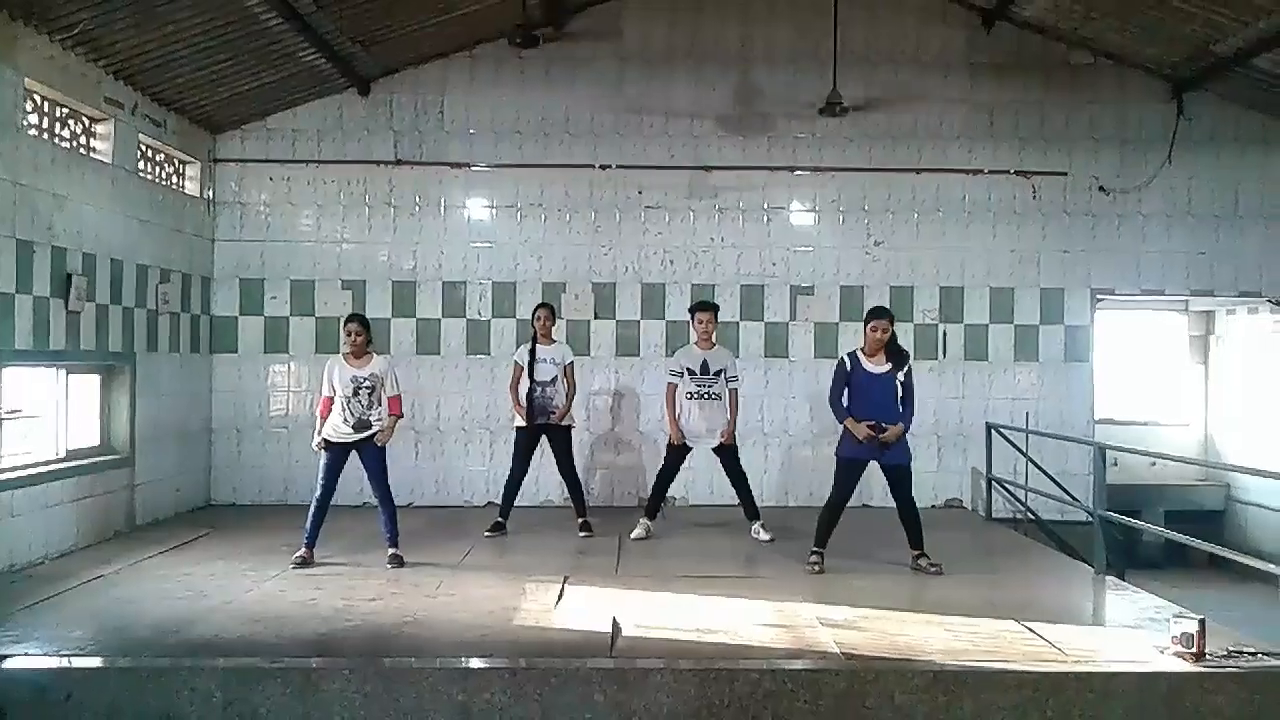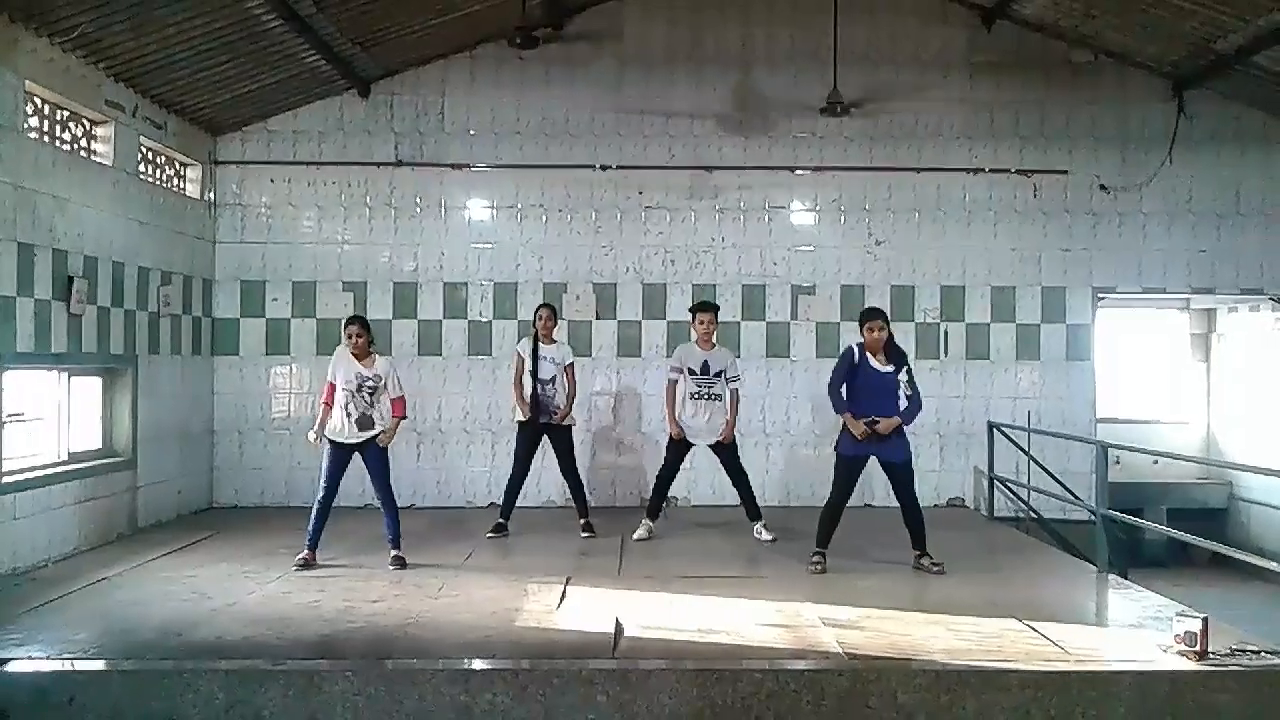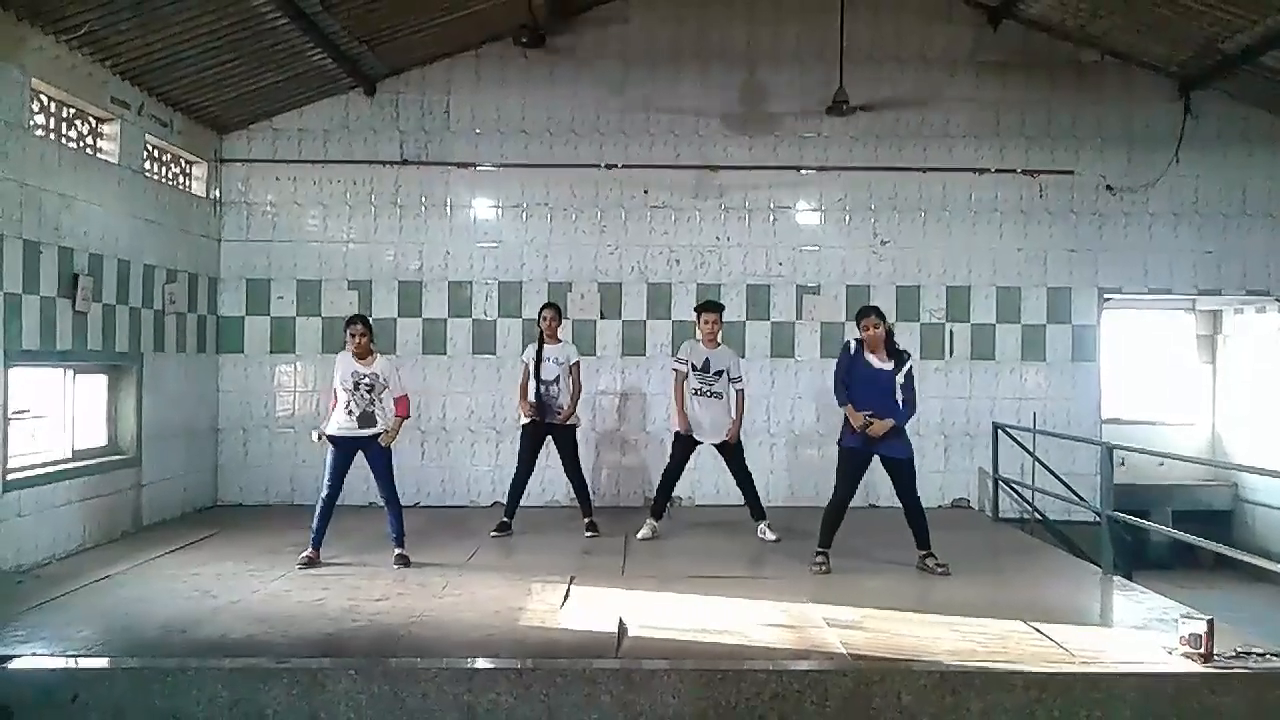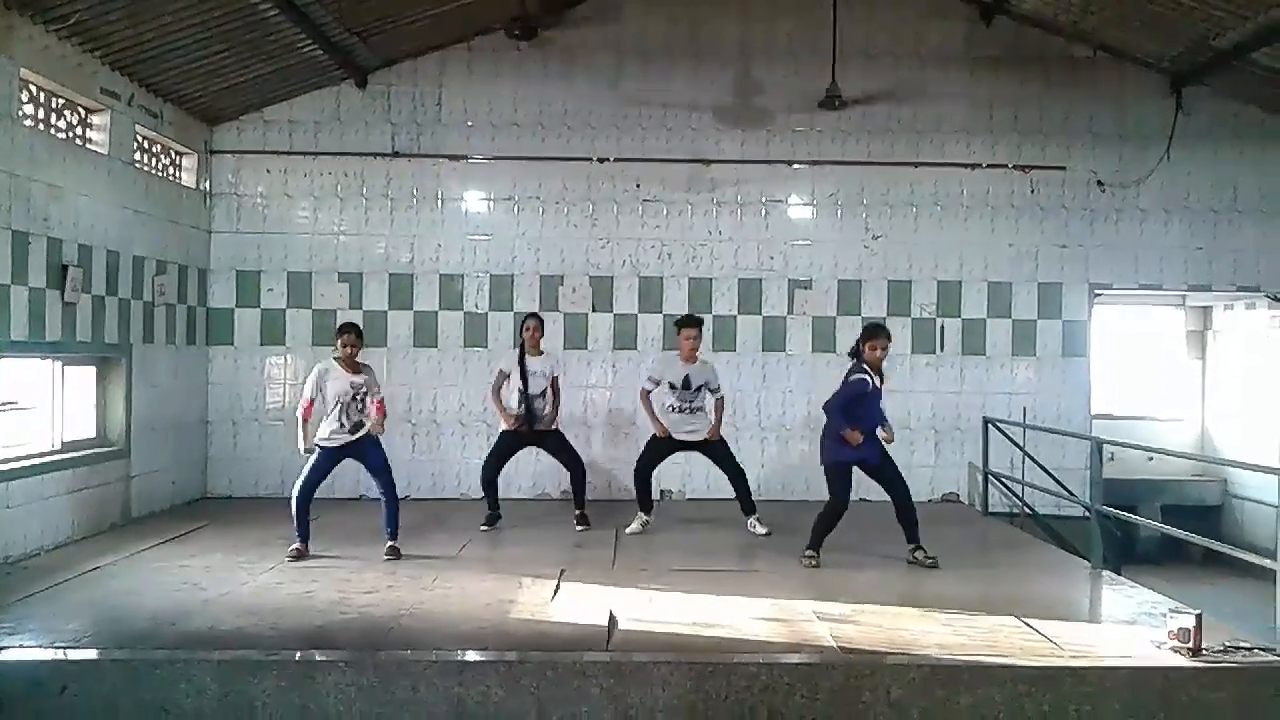
dt=0.7s
person 1, frame 1
left shoulder: (900, 361)
right shoulder: (850, 361)
left elbow: (908, 402)
right elbow: (835, 399)
left wrist: (900, 427)
right wrist: (853, 425)
left hip: (893, 441)
right hip: (856, 440)
left knee: (905, 499)
right knee: (838, 497)
left ankle: (918, 555)
right ankle: (817, 552)
person 1, frame 2
left shoulder: (898, 361)
right shoulder: (853, 354)
left elbow: (915, 401)
right elbow: (834, 388)
left wrist: (896, 421)
right wrist: (849, 421)
left hip: (891, 437)
right hip: (855, 437)
left knee: (908, 497)
right knee: (838, 496)
left ankle: (921, 554)
right ankle: (819, 552)
person 1, frame 3
left shoulder: (902, 361)
right shoulder: (852, 350)
left elbow: (910, 405)
right elbow: (839, 381)
left wrist: (888, 423)
right wrist: (850, 412)
left hip: (893, 437)
right hip: (857, 435)
left knee: (910, 497)
right knee: (842, 495)
left ankle: (925, 554)
right ankle: (822, 552)
person 1, frame 4
left shoulder: (875, 373)
right shoulder: (860, 378)
right elbow: (830, 408)
left wrist: (886, 426)
right wrist: (848, 433)
left hip: (868, 445)
right hip: (840, 446)
left knee: (901, 492)
right knee: (839, 502)
left ankle: (914, 548)
right ankle: (812, 548)
person 2, frame 1
left shoulder: (382, 364)
right shoulder: (334, 364)
left elbow: (394, 401)
right elbow: (325, 402)
left wrist: (389, 428)
right wrist: (318, 433)
left hip: (370, 437)
right hip: (336, 436)
left knee: (382, 492)
right knee: (322, 492)
left ankle: (393, 548)
right ankle: (307, 548)
person 2, frame 2
left shoulder: (384, 364)
right shoulder: (340, 355)
left elbow: (398, 403)
right elbow: (329, 392)
left wrist: (391, 431)
right wrist: (319, 424)
left hip: (372, 438)
right hip: (338, 437)
left knee: (384, 493)
right knee: (325, 493)
left ankle: (396, 549)
right ankle: (309, 551)
person 2, frame 3
left shoulder: (385, 364)
right shoulder: (342, 358)
left elbow: (402, 402)
right elbow: (336, 397)
left wrist: (393, 431)
right wrist: (325, 427)
left hip: (375, 436)
right hip: (341, 435)
left knee: (388, 492)
right knee: (329, 492)
left ankle: (399, 548)
right ankle: (314, 549)
person 2, frame 4
left shoulder: (368, 372)
right shoulder: (323, 370)
left elbow: (378, 400)
right elbow: (306, 405)
left wrist: (378, 423)
right wrist: (304, 440)
left hip: (364, 440)
right hip: (330, 444)
left knee: (388, 487)
right knee: (301, 493)
left ankle: (391, 541)
right ankle: (301, 543)
person 3, frame 1
left shoulder: (726, 356)
right shoulder: (682, 355)
left elbow: (733, 392)
right elbow: (671, 391)
left wrist: (731, 427)
right wrist: (673, 425)
left hip: (719, 430)
right hip: (685, 429)
left knee: (737, 475)
right knee: (666, 473)
left ankle: (756, 523)
right ankle: (646, 520)
person 3, frame 2
left shoulder: (726, 356)
right shoulder: (682, 352)
left elbow: (734, 392)
right elbow: (671, 386)
left wrist: (731, 425)
right wrist: (671, 421)
left hip: (718, 428)
right hip: (685, 427)
left knee: (738, 474)
right knee: (666, 473)
left ankle: (758, 523)
right ankle: (648, 521)
person 3, frame 3
left shoulder: (730, 356)
right shoulder: (688, 348)
left elbow: (739, 391)
right elbow: (679, 381)
left wrist: (737, 425)
right wrist: (680, 414)
left hip: (723, 428)
right hip: (690, 425)
left knee: (742, 474)
right knee: (671, 472)
left ankle: (761, 523)
right ankle: (653, 521)
person 3, frame 4
left shoulder: (707, 370)
right shoulder: (663, 365)
left elbow: (719, 397)
right elbow: (644, 393)
left wrist: (717, 425)
right wrist: (655, 422)
left hip: (702, 432)
right hip: (670, 431)
left knee: (735, 471)
right knee: (642, 467)
left ankle: (752, 517)
right ankle: (644, 515)
person 4, frame 1
left shoulder: (563, 350)
right shoulder: (524, 350)
left elbow: (571, 384)
right elbow: (514, 383)
left wrist: (566, 408)
right wrist: (517, 406)
left hip: (557, 419)
right hip: (528, 419)
left knee: (568, 470)
right knee: (517, 471)
left ankle: (582, 519)
right ankle: (501, 520)
person 4, frame 2
left shoulder: (564, 350)
right shoulder: (526, 344)
left elbow: (572, 383)
right elbow: (518, 376)
left wrist: (567, 408)
right wrist: (520, 401)
left hip: (558, 418)
right hip: (530, 417)
left knee: (569, 469)
right knee: (519, 469)
left ankle: (584, 519)
right ankle: (502, 521)
person 4, frame 3
left shoulder: (569, 349)
right shoulder: (531, 349)
left elbow: (577, 384)
right elbow: (525, 381)
left wrist: (571, 409)
right wrist: (523, 402)
left hip: (562, 418)
right hip: (534, 417)
left knee: (573, 469)
right knee: (523, 469)
left ankle: (588, 519)
right ankle: (507, 520)
person 4, frame 4
left shoulder: (549, 360)
right shoulder: (512, 358)
left elbow: (555, 392)
right elbow: (495, 388)
left wrist: (553, 415)
right wrist: (504, 413)
left hip: (544, 428)
right hip: (515, 428)
left knee: (577, 467)
right knee: (488, 471)
left ankle: (579, 511)
right ankle: (493, 512)
